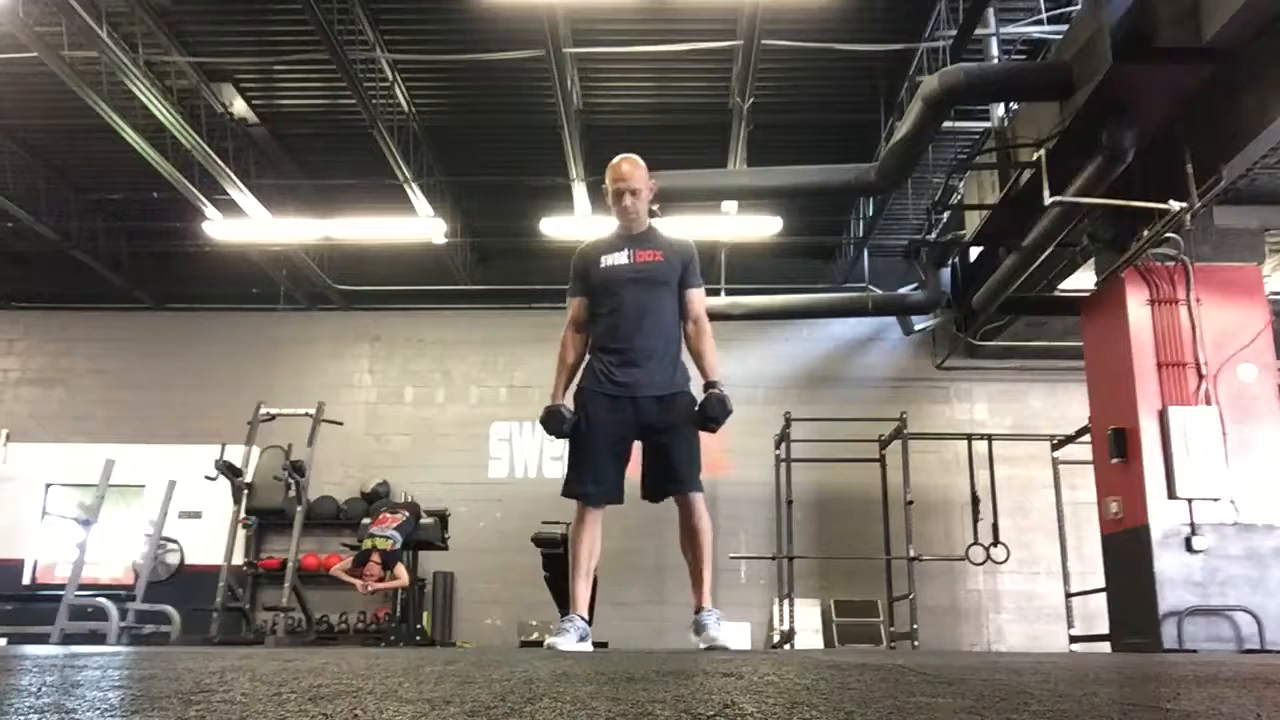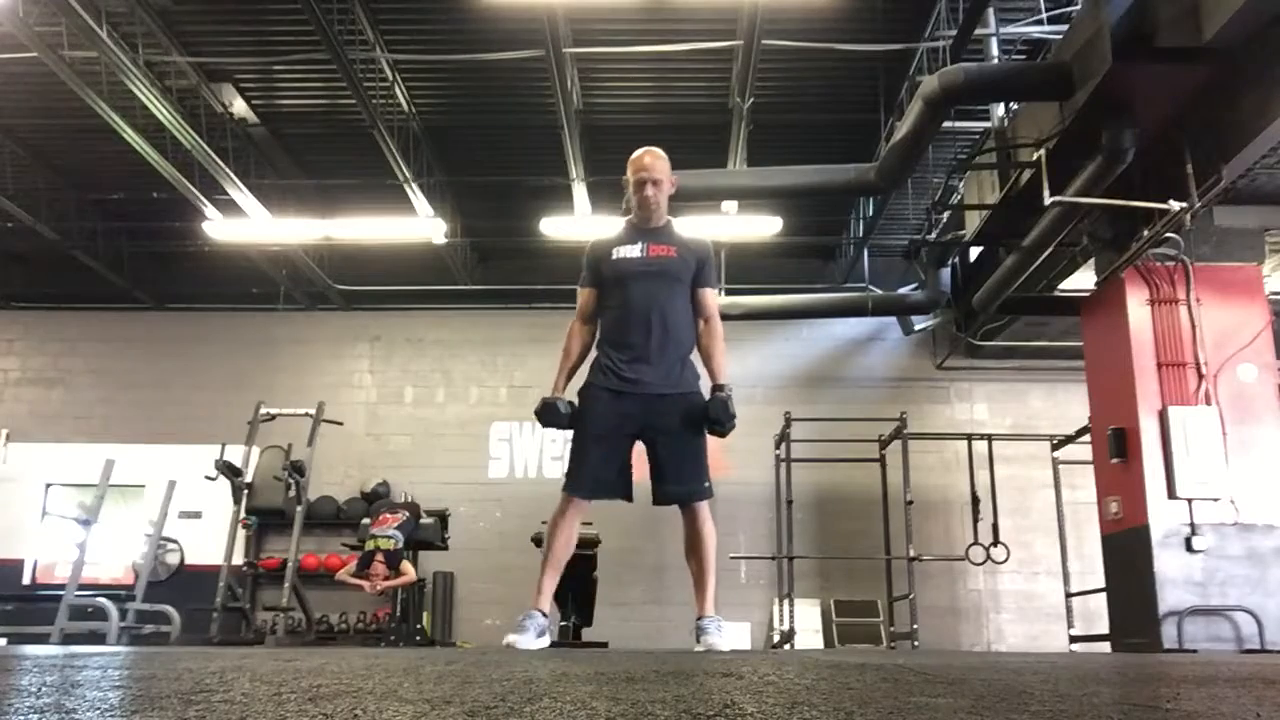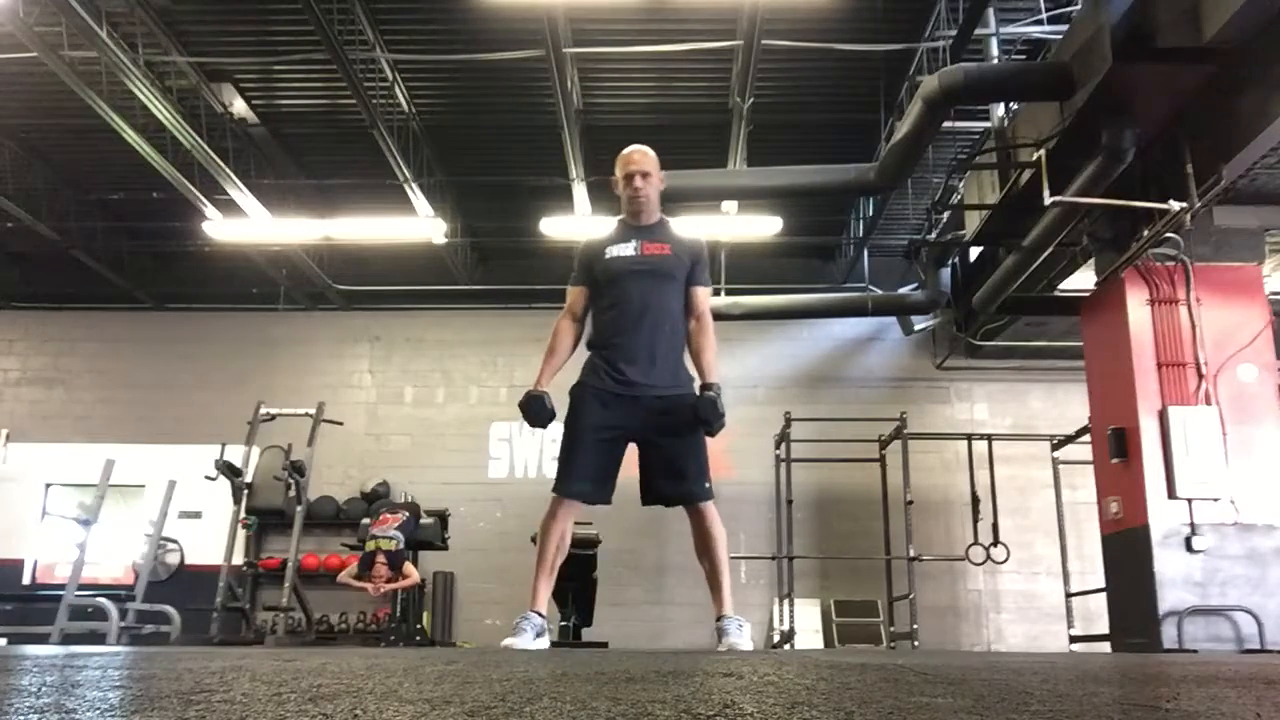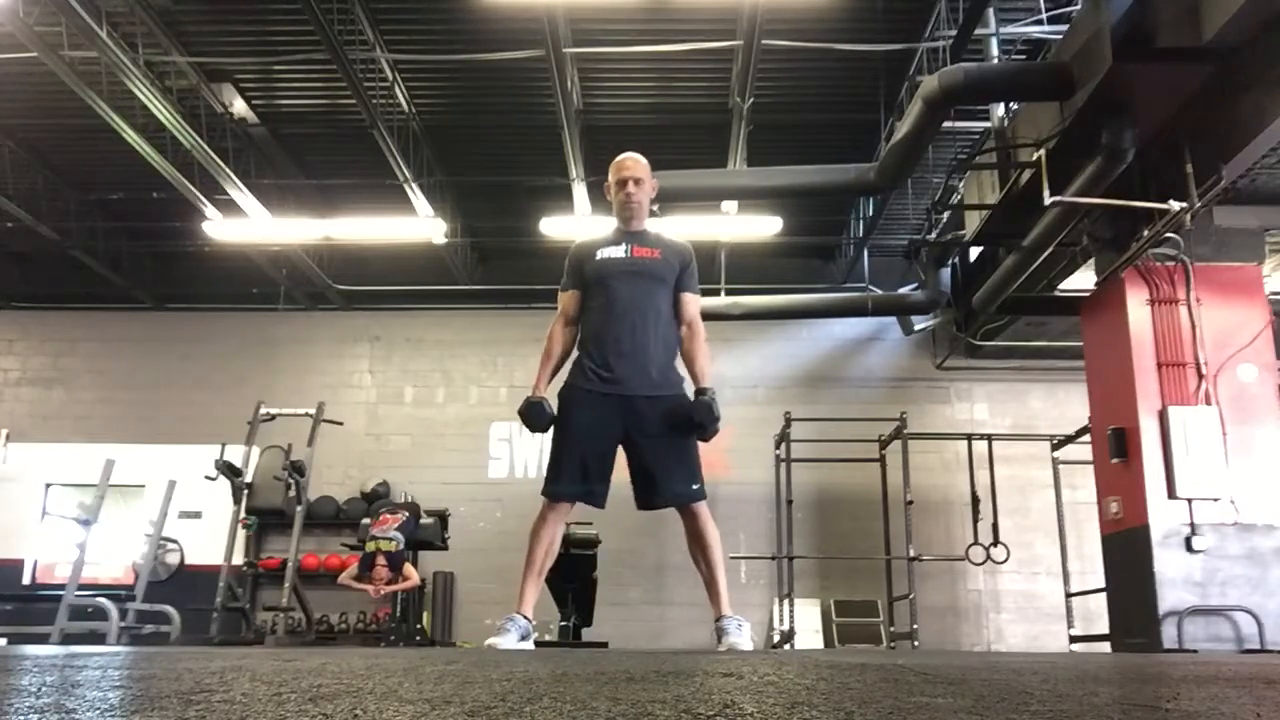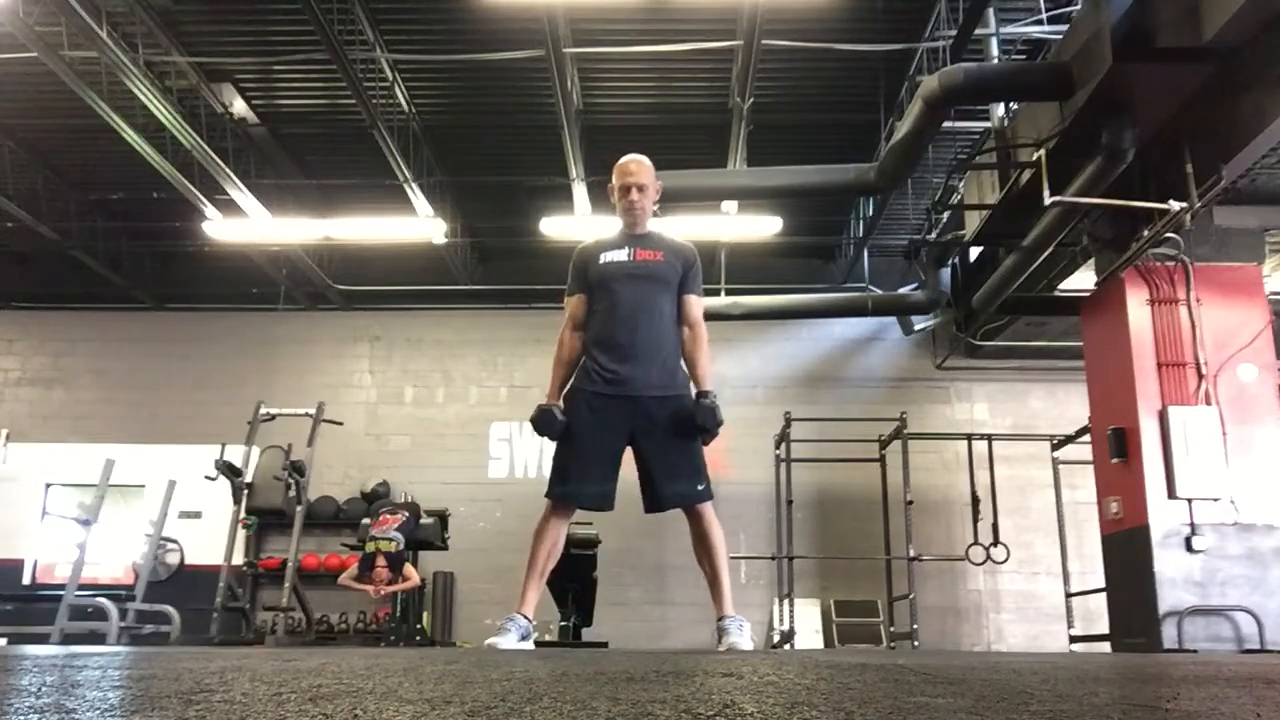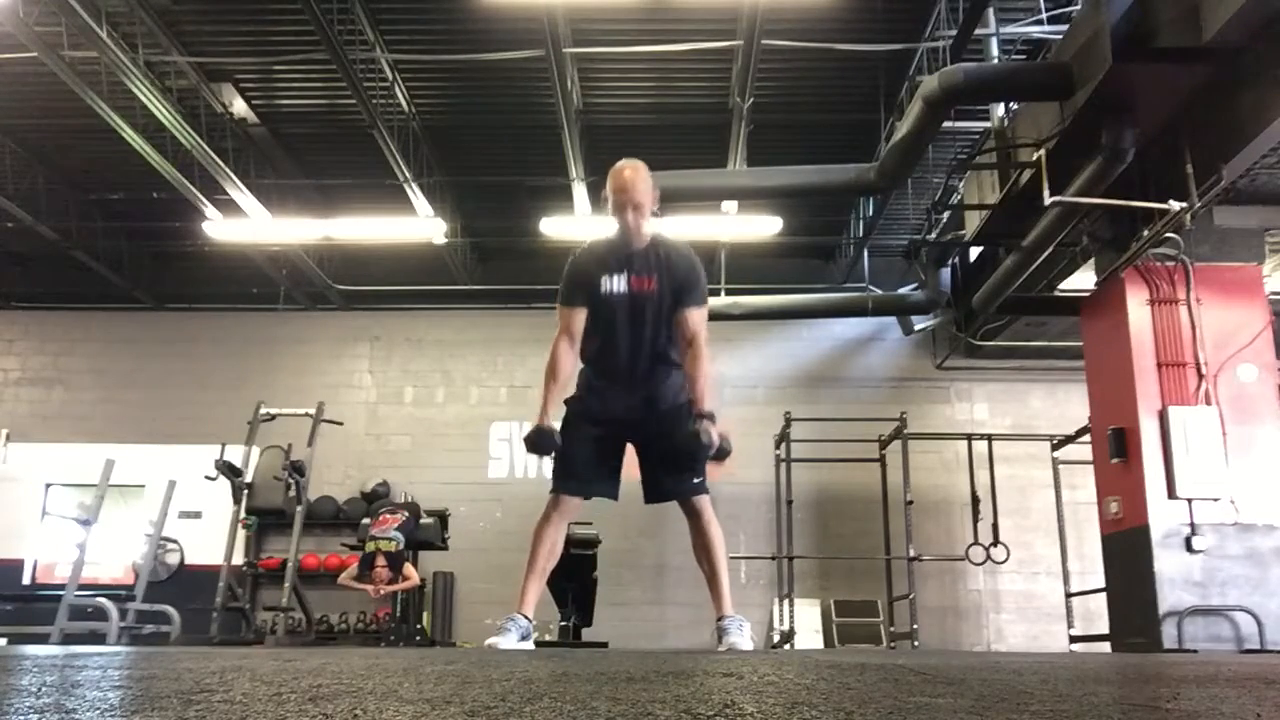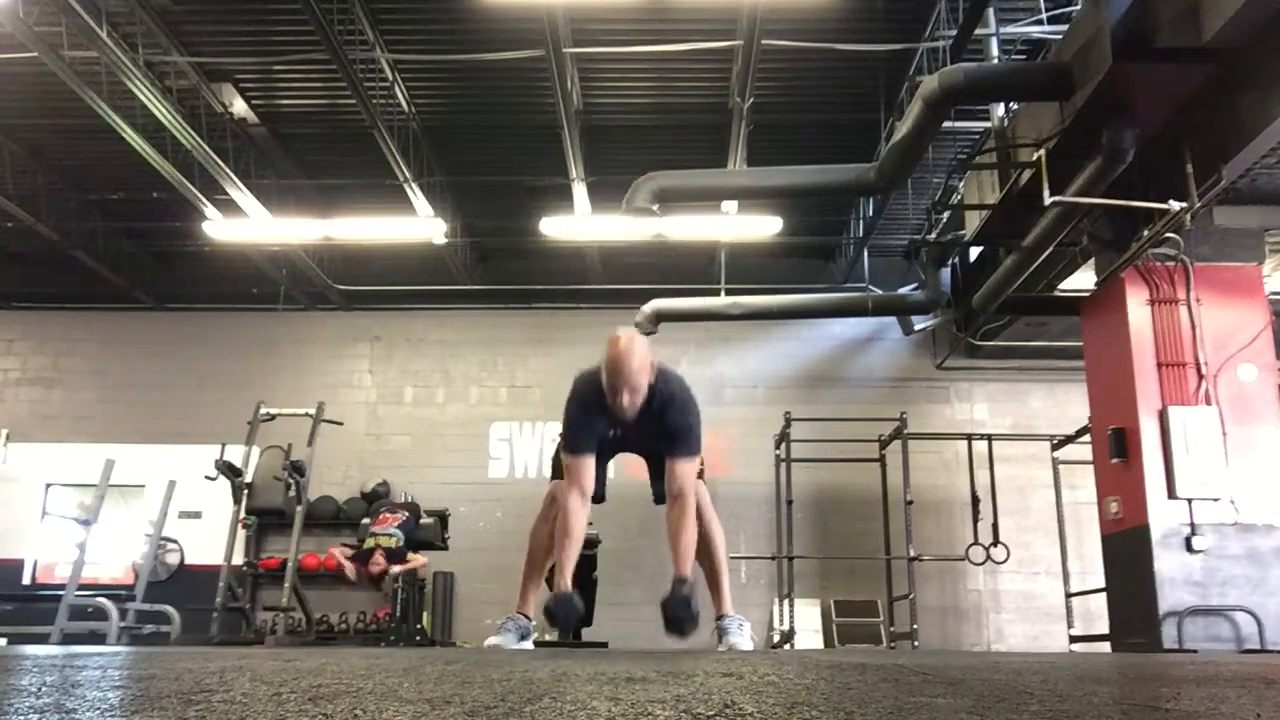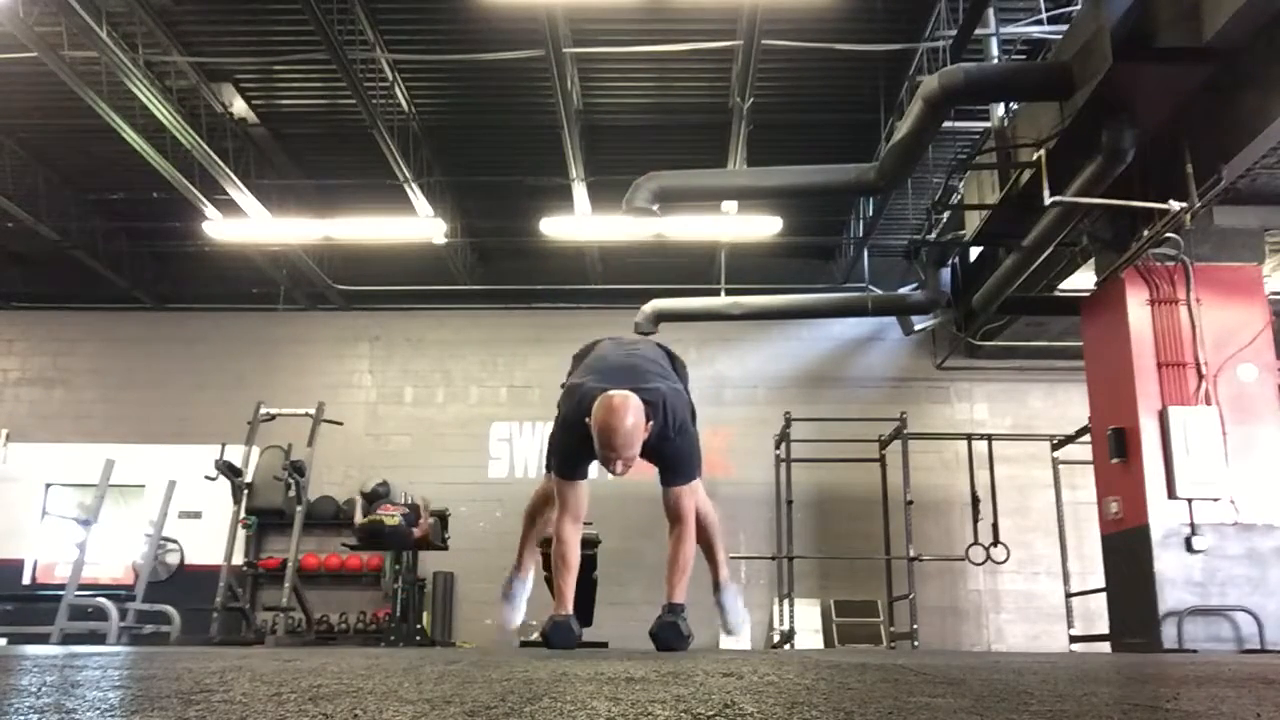
dt=0.5s
person 1, frame 1
left shoulder: (680, 251)
right shoulder: (589, 256)
left elbow: (696, 321)
right elbow: (576, 330)
left wrist: (713, 383)
right wrist: (558, 395)
left hip: (667, 392)
right hip: (602, 395)
left knee: (690, 495)
right knee: (590, 502)
left ankle: (704, 611)
right ankle: (577, 620)
person 1, frame 2
left shoulder: (696, 250)
right shoulder: (603, 249)
left elbow: (709, 322)
right elbow: (584, 323)
left wrist: (721, 387)
right wrist: (558, 388)
left hip: (675, 393)
right hip: (609, 390)
left knee: (695, 502)
right knee: (576, 496)
left ankle: (706, 620)
right ankle: (538, 616)
person 1, frame 3
left shoulder: (689, 248)
right shoulder: (594, 250)
left elbow: (699, 320)
right elbow: (571, 319)
left wrist: (710, 385)
right wrist: (541, 383)
left hip: (670, 394)
right hip: (602, 393)
left knee: (700, 501)
right knee: (567, 498)
left ankle: (728, 619)
right ankle: (536, 618)
person 1, frame 4
left shoulder: (677, 253)
right shoulder: (585, 253)
left elbow: (690, 326)
right elbow: (565, 324)
left wrist: (704, 389)
right wrist: (539, 387)
left hip: (659, 395)
right hip: (590, 394)
left knee: (692, 502)
right knee: (558, 501)
left ankle: (726, 619)
right ankle: (520, 620)
person 1, frame 5
left shoulder: (681, 255)
right shoulder: (589, 255)
left elbow: (693, 329)
right elbow: (573, 330)
left wrist: (704, 392)
right wrist: (552, 396)
left hip: (665, 396)
right hip: (595, 397)
left knee: (698, 503)
right knee: (561, 502)
left ankle: (729, 620)
right ankle: (522, 621)
person 1, frame 6
left shoulder: (680, 262)
right shoulder: (586, 264)
left elbow: (694, 342)
right elbow: (567, 342)
left wrist: (703, 412)
right wrist: (547, 412)
left hip: (665, 403)
right hip: (595, 404)
left knee: (697, 501)
right knee: (563, 501)
left ankle: (729, 619)
right ankle: (521, 620)
person 1, frame 7
left shoulder: (677, 399)
right shoulder: (584, 396)
left elbow: (681, 496)
right elbow: (577, 494)
left wrist: (682, 582)
right wrist: (563, 586)
left hip: (658, 435)
right hip: (598, 435)
left knee: (698, 500)
right knee: (556, 499)
left ankle: (727, 619)
right ankle: (521, 618)
person 1, frame 8
left shoulder: (673, 425)
right shoulder: (574, 421)
left elbow: (682, 521)
right elbow: (569, 520)
left wrist: (675, 609)
right wrist: (563, 613)
left knee: (692, 501)
right knee: (554, 491)
left ankle: (723, 584)
right ankle: (522, 568)
